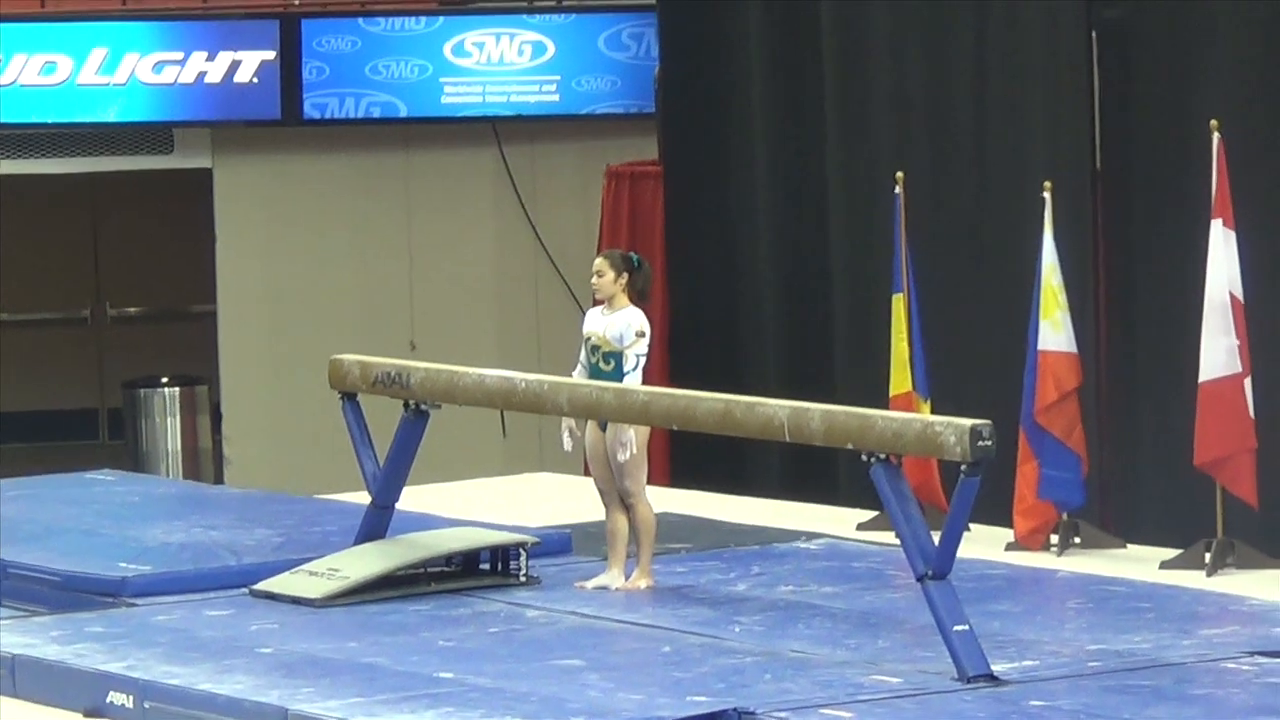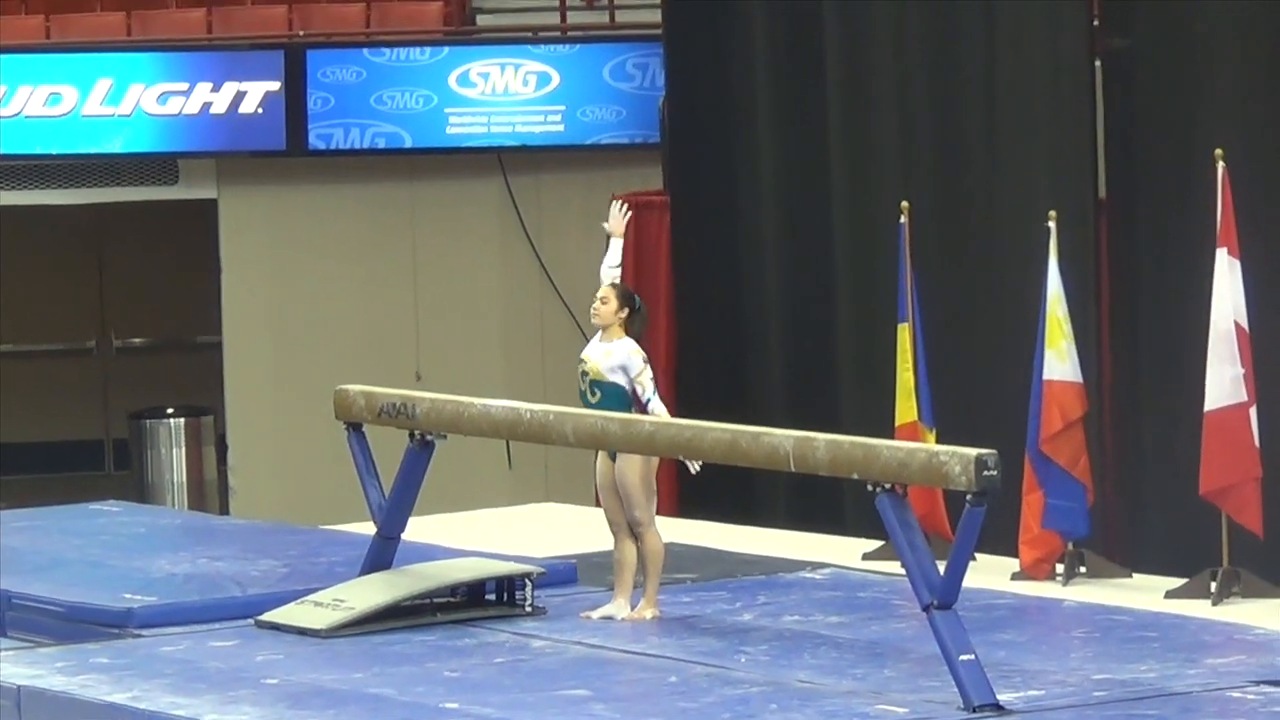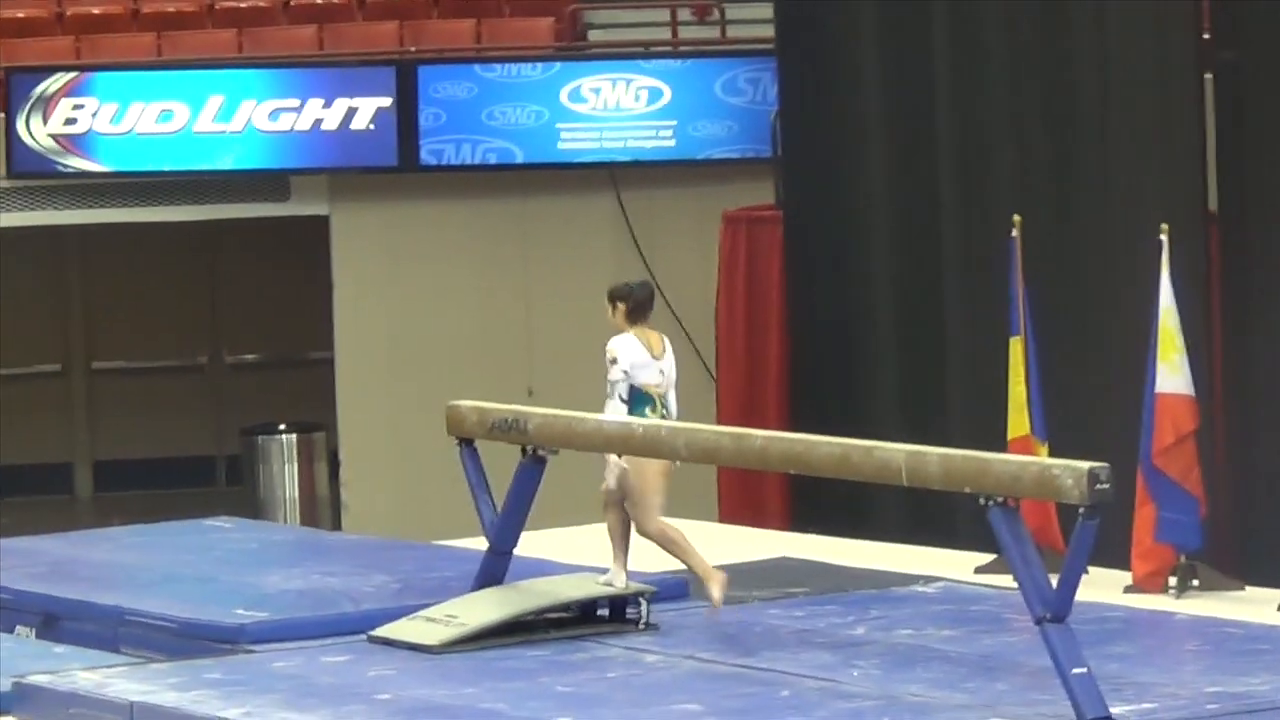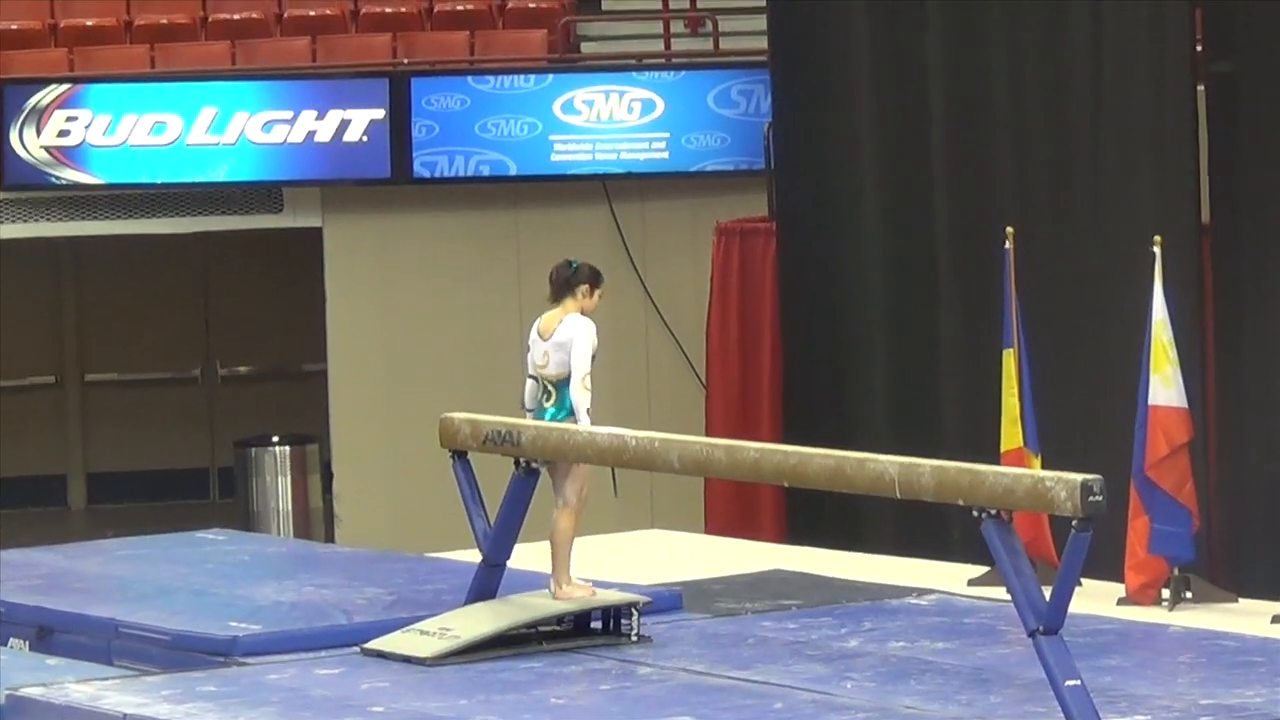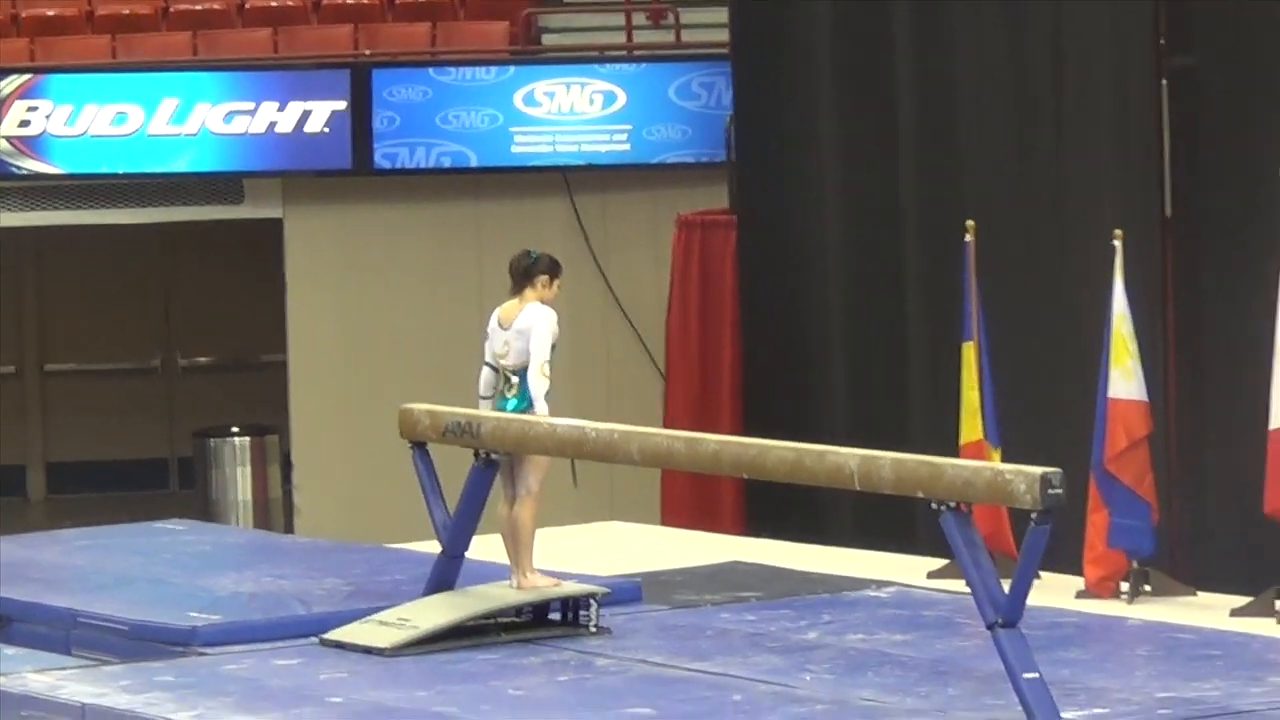
dt=1s
person 1, frame 1
left shoulder: (634, 320)
right shoulder: (592, 316)
left elbow: (633, 375)
right elbow: (582, 367)
left wrist: (626, 422)
right wrist: (569, 411)
right hip: (597, 414)
left knee: (632, 495)
right knee: (609, 497)
left ankle: (644, 572)
right ankle: (614, 570)
person 1, frame 2
left shoulder: (629, 351)
right shoulder: (599, 337)
left elbow: (651, 400)
right elbow: (610, 279)
right wrist: (615, 238)
right hip: (609, 445)
left knee: (641, 525)
right knee: (618, 527)
left ankle: (650, 602)
right ankle: (620, 601)
person 1, frame 3
left shoulder: (620, 346)
right shoulder: (663, 342)
left elbow: (617, 401)
left wrist: (613, 454)
left knee: (649, 522)
right knee: (614, 497)
left ankle: (709, 575)
right ankle: (618, 571)
person 1, frame 4
left shoulder: (539, 325)
right shoulder: (581, 326)
right elbow: (580, 383)
left wrist: (532, 422)
right wrist: (586, 428)
left hip: (544, 418)
right hip: (566, 419)
left knee: (566, 501)
right knee: (569, 503)
left ankle: (560, 576)
right ankle: (563, 583)
person 1, frame 5
left shoulder: (498, 315)
right shoulder: (543, 315)
left elbow: (488, 369)
right elbow: (539, 368)
left wrist: (485, 412)
right wrist: (541, 414)
left hip: (503, 406)
right hip: (527, 408)
left knee: (510, 494)
right knee: (527, 493)
left ankle: (517, 569)
right ankle: (526, 573)
